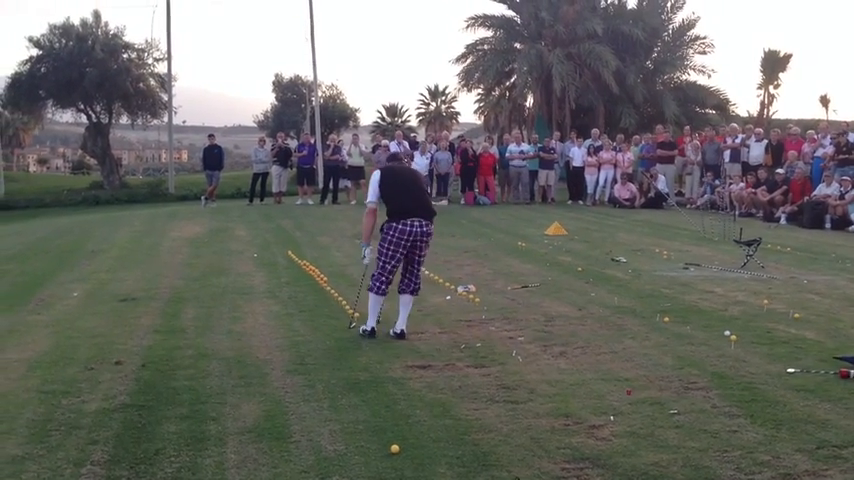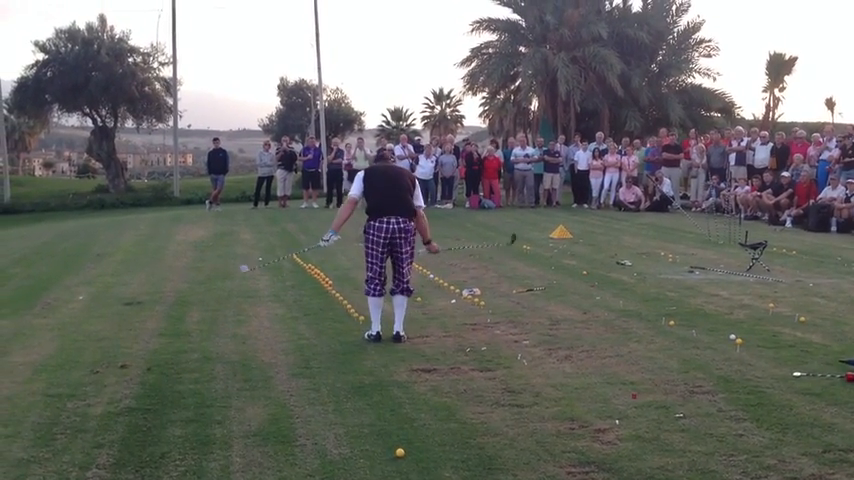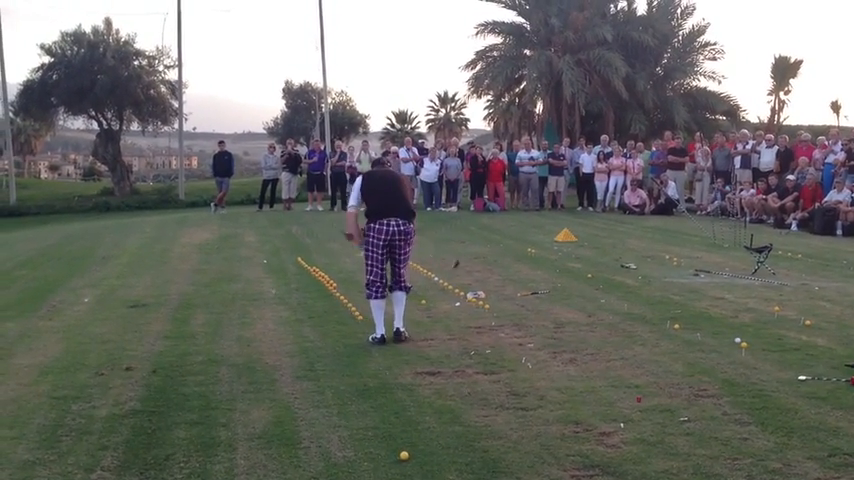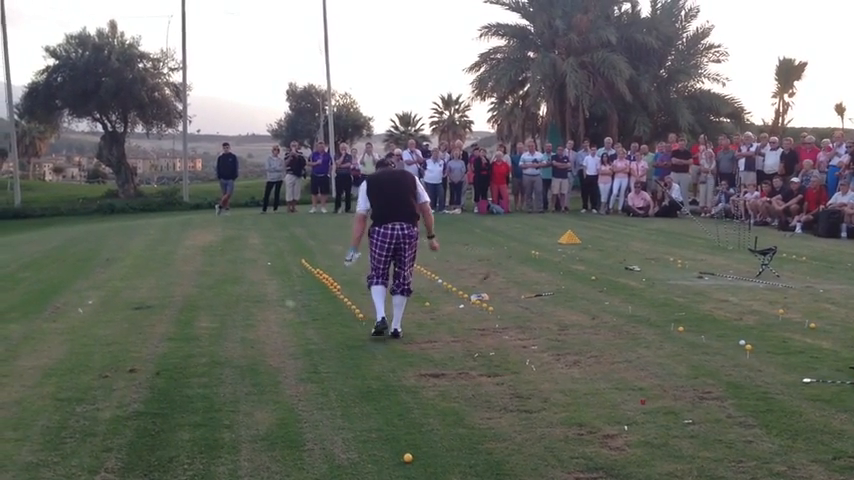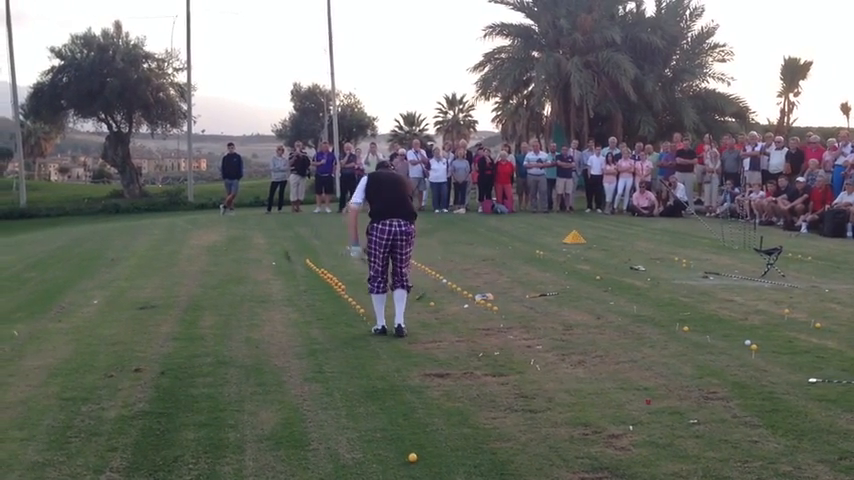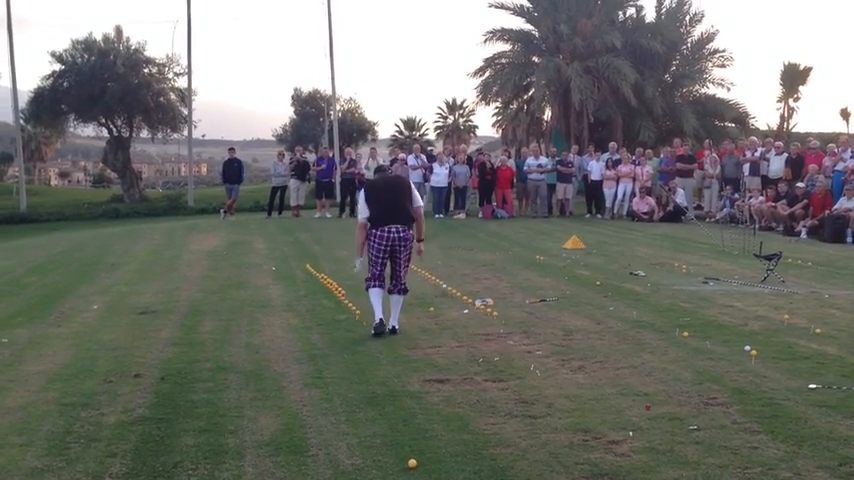
dt=0.5s
person 1, frame 1
left shoulder: (380, 173)
right shoulder: (417, 175)
left elbow: (370, 211)
left wrist: (366, 245)
left hip: (399, 225)
right hip: (425, 226)
left knee: (381, 276)
right knee: (412, 277)
left ankle: (370, 326)
right ankle: (400, 327)
person 1, frame 2
left shoulder: (365, 174)
right shoulder: (409, 176)
left elbow: (350, 203)
right elbow: (419, 213)
left wrist: (333, 232)
right wrist: (427, 241)
left hip: (377, 224)
right hip: (405, 224)
left knee: (375, 278)
right knee: (402, 279)
left ankle: (375, 330)
right ankle: (398, 330)
person 1, frame 3
left shoulder: (363, 179)
right shoulder: (400, 179)
left elbow: (352, 213)
left wrist: (360, 241)
right wrist: (361, 234)
left hip: (377, 227)
right hip: (404, 226)
left knee: (375, 281)
right knee: (400, 278)
left ankle: (379, 333)
right ankle: (399, 327)
person 1, frame 4
left shoulder: (369, 182)
right shoulder: (409, 177)
left elbow: (361, 217)
right elbow: (425, 207)
left wrist: (353, 249)
right wrist: (431, 237)
left hip: (382, 230)
right hip: (408, 229)
left knee: (377, 275)
right knee: (403, 279)
left ankle: (381, 317)
right ankle: (396, 326)
person 1, frame 5
left shoulder: (368, 179)
right shoulder: (404, 181)
left elbow: (353, 209)
left wrist: (355, 243)
left hip: (380, 227)
right hip: (405, 227)
left knee: (378, 276)
right knee: (401, 276)
left ankle: (380, 324)
right ankle: (399, 323)
person 1, frame 6
left shoulder: (367, 188)
right shoulder: (405, 182)
left elbow: (362, 224)
right elbow: (419, 212)
left wrist: (359, 255)
right wrist: (420, 240)
left hip: (379, 232)
right hip: (404, 232)
left knee: (375, 278)
right knee: (399, 279)
left ankle: (379, 318)
right ankle: (394, 324)
